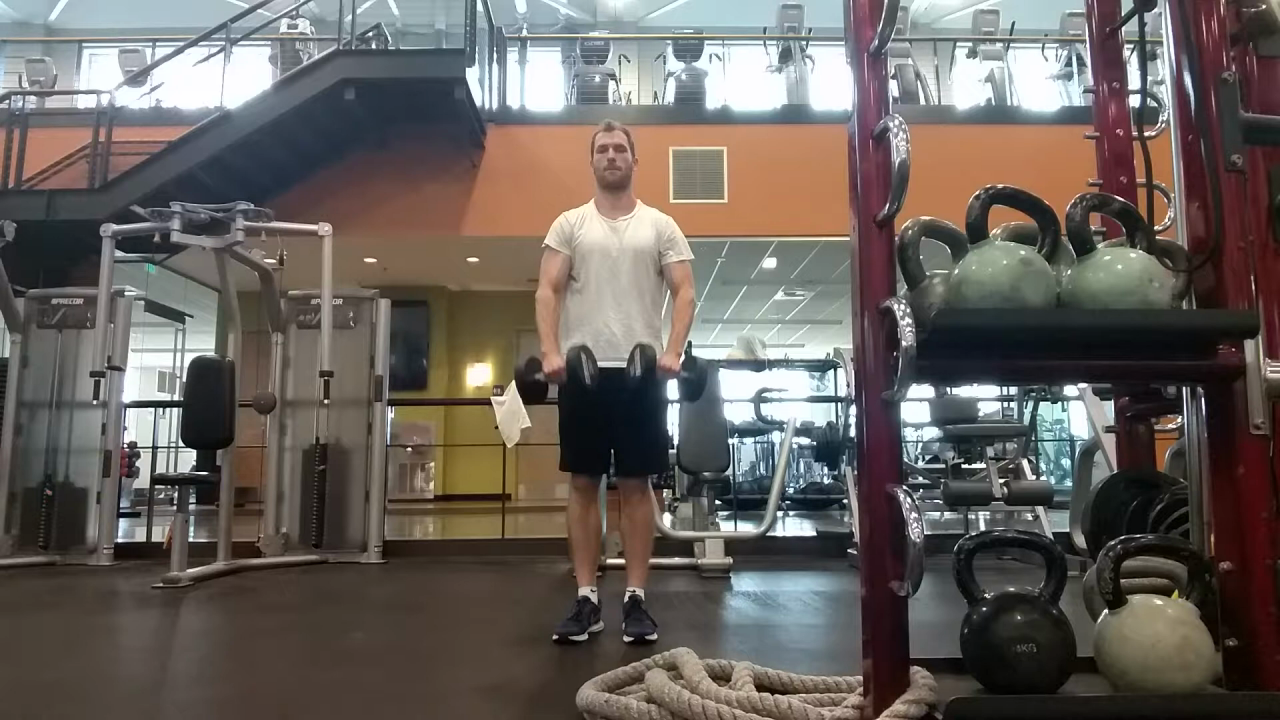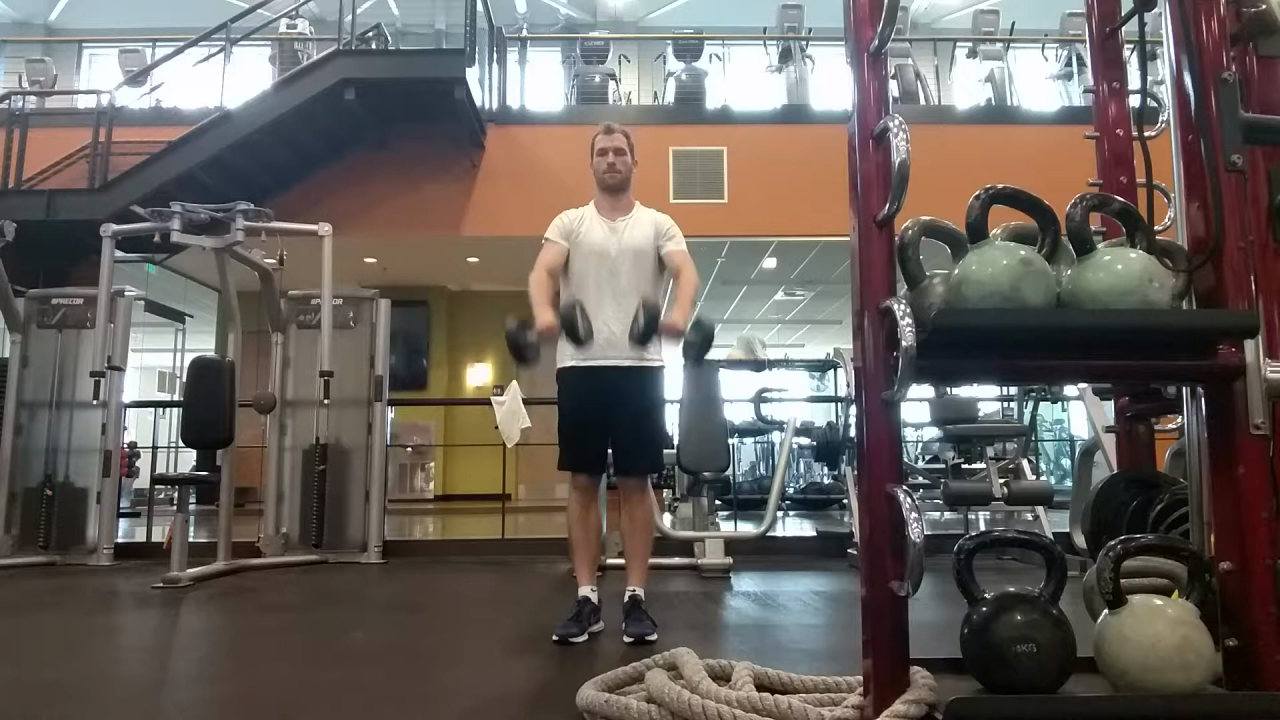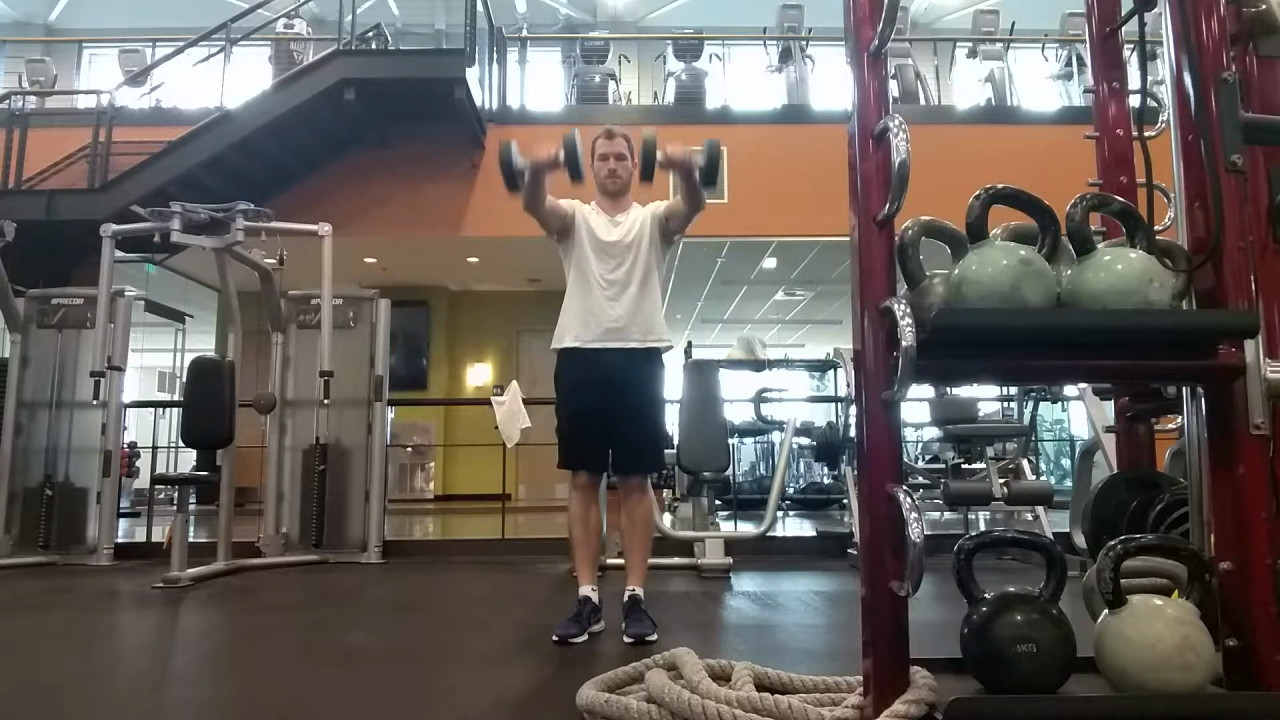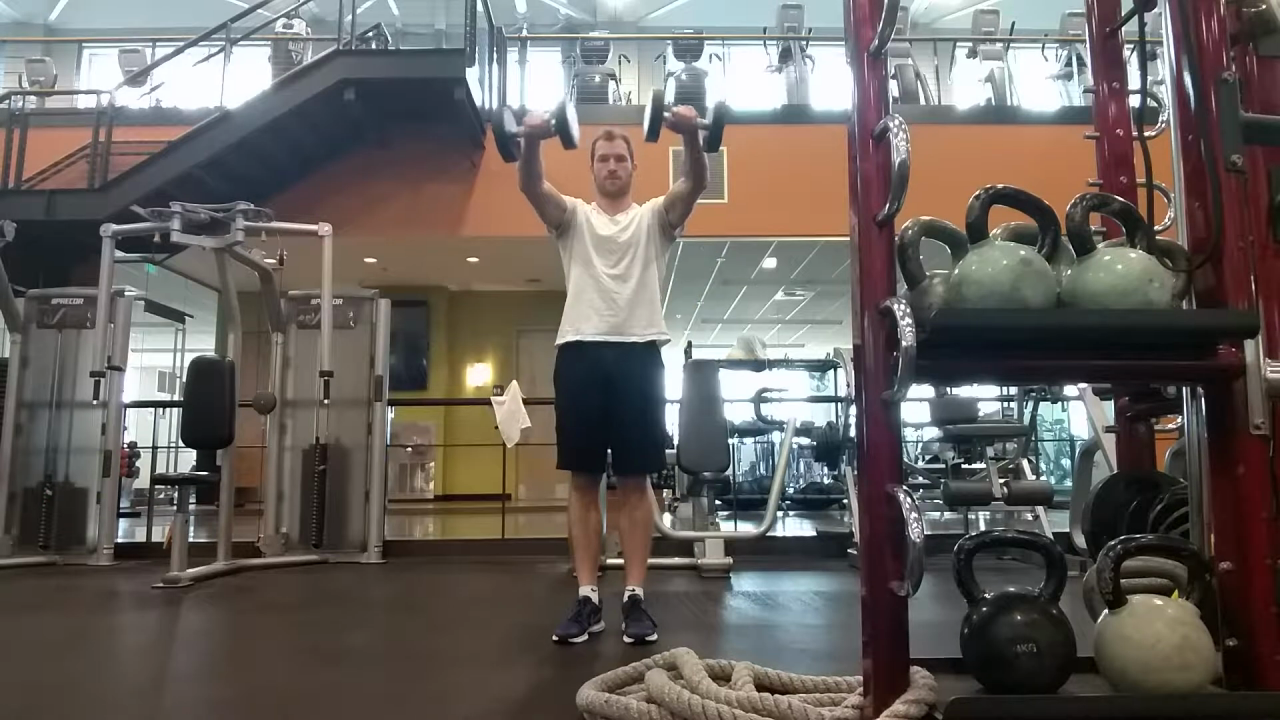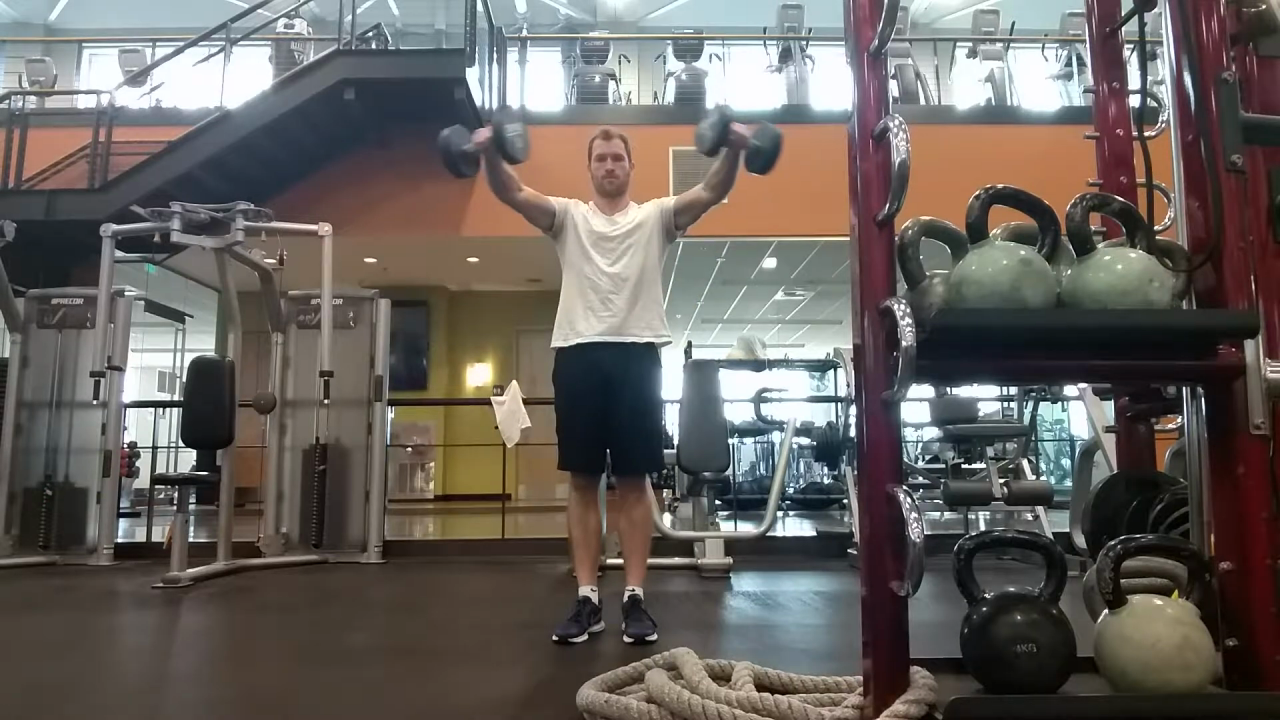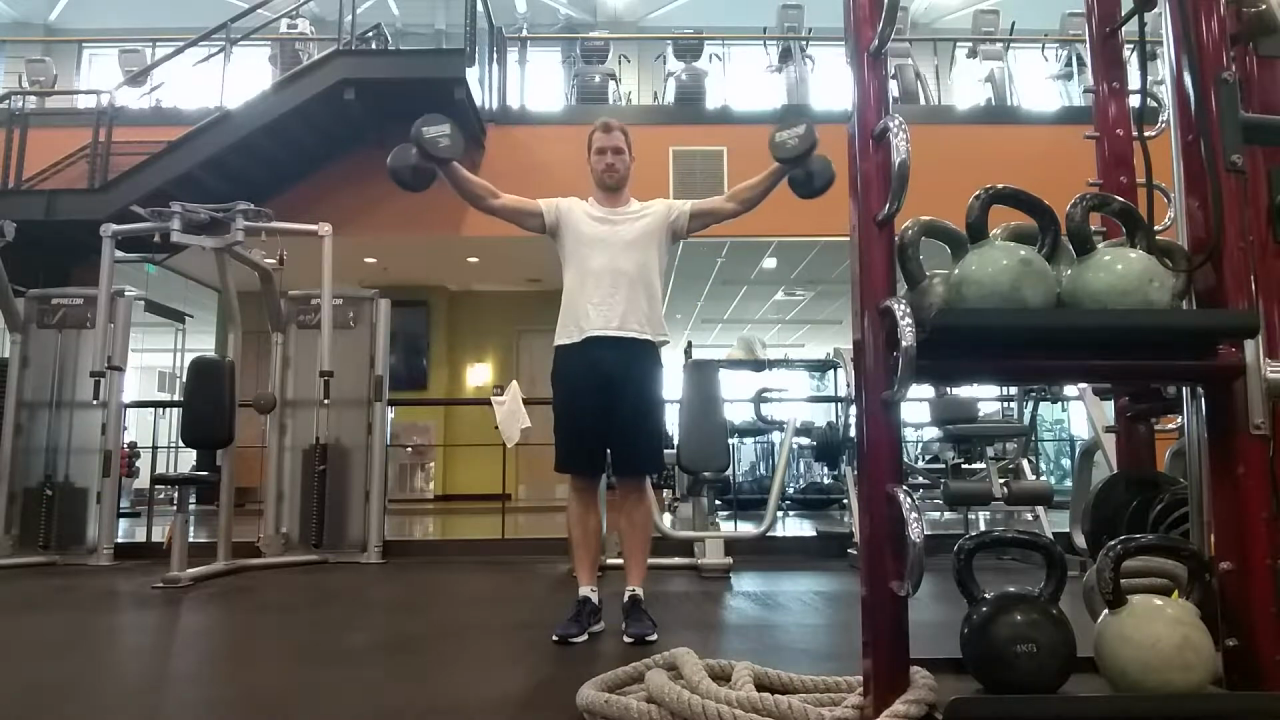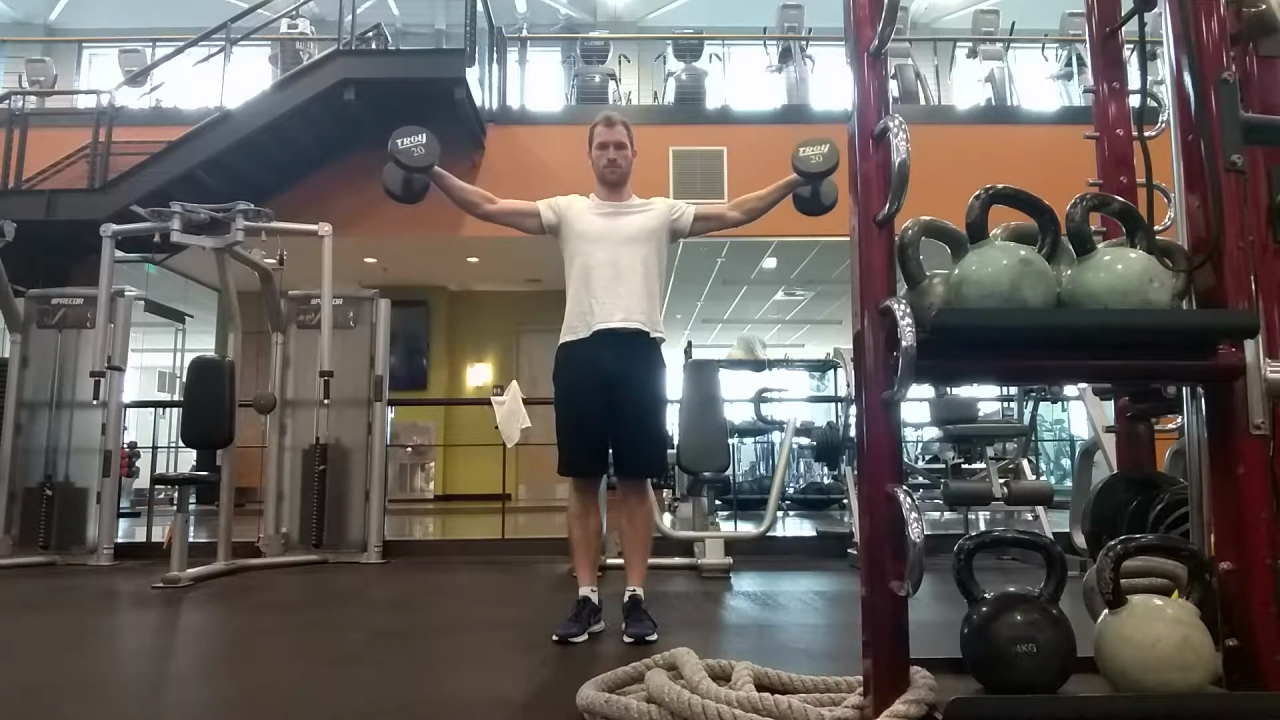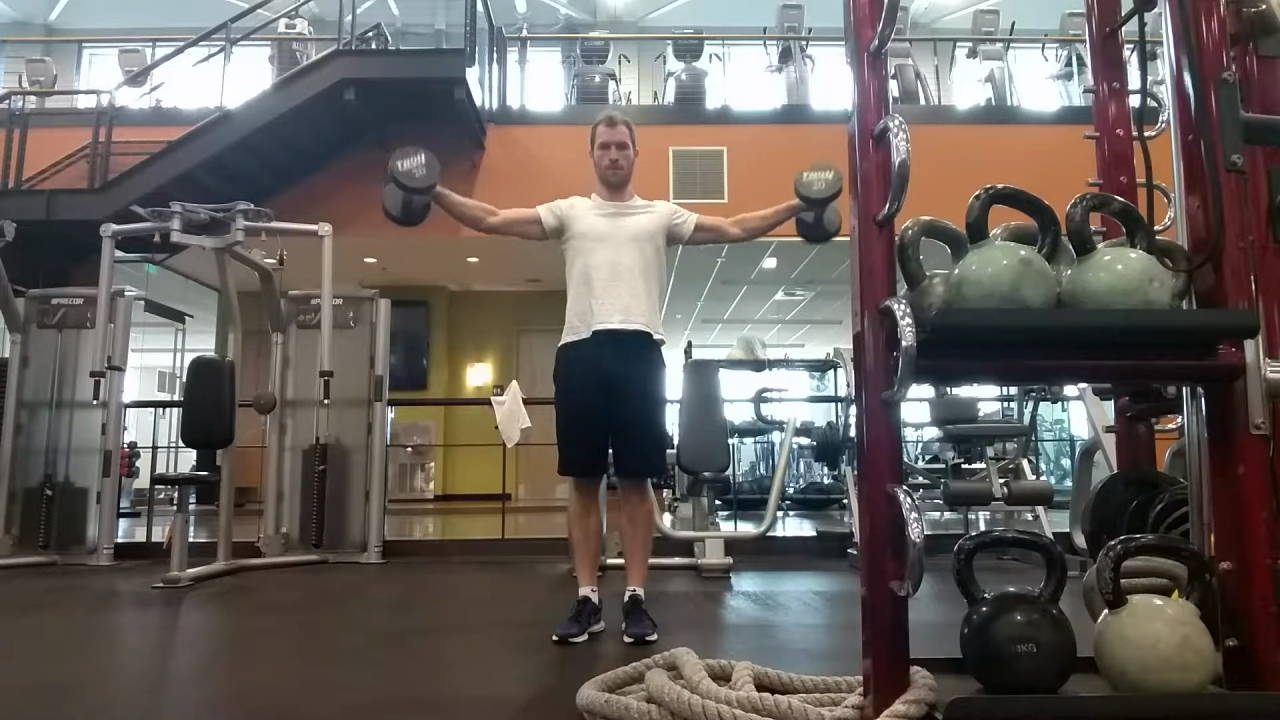
dt=0.4s
person 1, frame 1
left shoulder: (660, 225)
right shoulder: (569, 223)
left elbow: (684, 292)
right elbow: (548, 291)
left wrist: (672, 351)
right wrist: (551, 351)
left knee: (636, 484)
right knee: (583, 483)
left ankle: (635, 598)
right ankle: (586, 599)
person 1, frame 2
left shoulder: (658, 224)
right shoulder: (569, 222)
left elbow: (686, 273)
right elbow: (542, 271)
left wrist: (680, 312)
right wrist: (543, 310)
left hip: (639, 368)
right hip: (580, 367)
left knee: (636, 483)
right knee: (583, 482)
left ankle: (635, 598)
right ankle: (587, 598)
person 1, frame 3
left shoulder: (655, 216)
right shoulder: (573, 215)
left elbow: (690, 204)
right elbow: (536, 205)
left wrist: (686, 171)
right wrist: (537, 172)
left hip: (639, 355)
right hip: (581, 355)
left knee: (635, 480)
right knee: (583, 479)
left ankle: (634, 597)
right ankle: (587, 597)
person 1, frame 4
left shoulder: (656, 217)
right shoulder: (572, 216)
left elbow: (696, 182)
right elbow: (531, 185)
left wrist: (690, 136)
right wrist: (532, 140)
left hip: (638, 354)
right hip: (581, 353)
left knee: (635, 481)
right knee: (583, 480)
left ankle: (634, 596)
right ankle: (587, 597)
person 1, frame 5
left shoulder: (656, 216)
right shoulder: (567, 216)
left elbow: (712, 191)
right elbow: (511, 192)
left wrist: (733, 149)
right wrist: (490, 155)
left hip: (636, 355)
right hip: (579, 354)
left knee: (634, 480)
right knee: (582, 480)
left ankle: (634, 597)
right ankle: (587, 598)
person 1, frame 6
left shoulder: (660, 214)
right shoulder: (565, 213)
left elbow: (731, 203)
right elbow: (493, 200)
left wrist: (781, 167)
right wrist: (445, 165)
left hip: (636, 353)
right hip: (578, 353)
left knee: (634, 480)
right knee: (582, 481)
left ankle: (635, 598)
right ankle: (587, 598)
person 1, frame 7
left shoulder: (662, 212)
right shoulder: (566, 210)
left elbow: (735, 212)
right elbow: (489, 206)
left wrist: (794, 181)
right wrist: (434, 174)
left hip: (638, 352)
right hip: (580, 352)
left knee: (635, 481)
right knee: (583, 482)
left ankle: (635, 598)
right ankle: (586, 599)
person 1, frame 8
left shoulder: (662, 215)
right shoulder: (568, 212)
left elbow: (735, 228)
right elbow: (492, 219)
left wrist: (795, 205)
right wrist: (434, 191)
left hip: (639, 352)
right hip: (581, 352)
left knee: (636, 481)
right knee: (583, 481)
left ankle: (635, 598)
right ankle: (587, 598)
